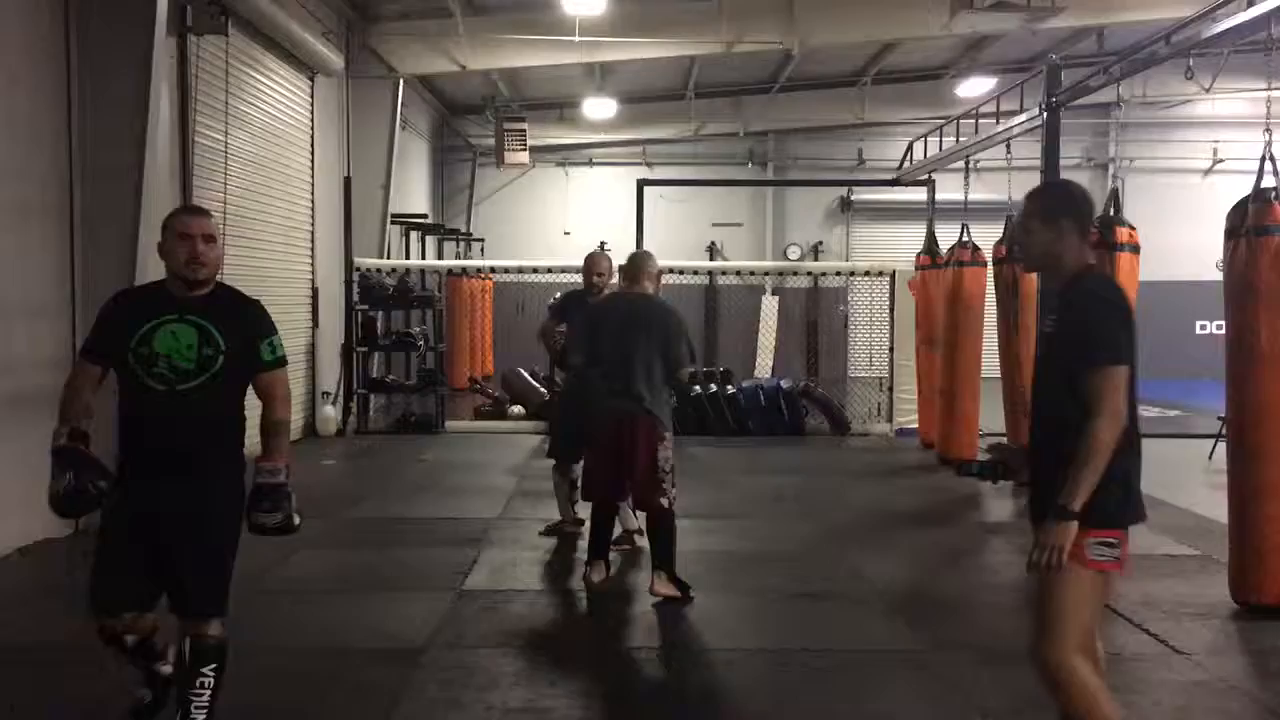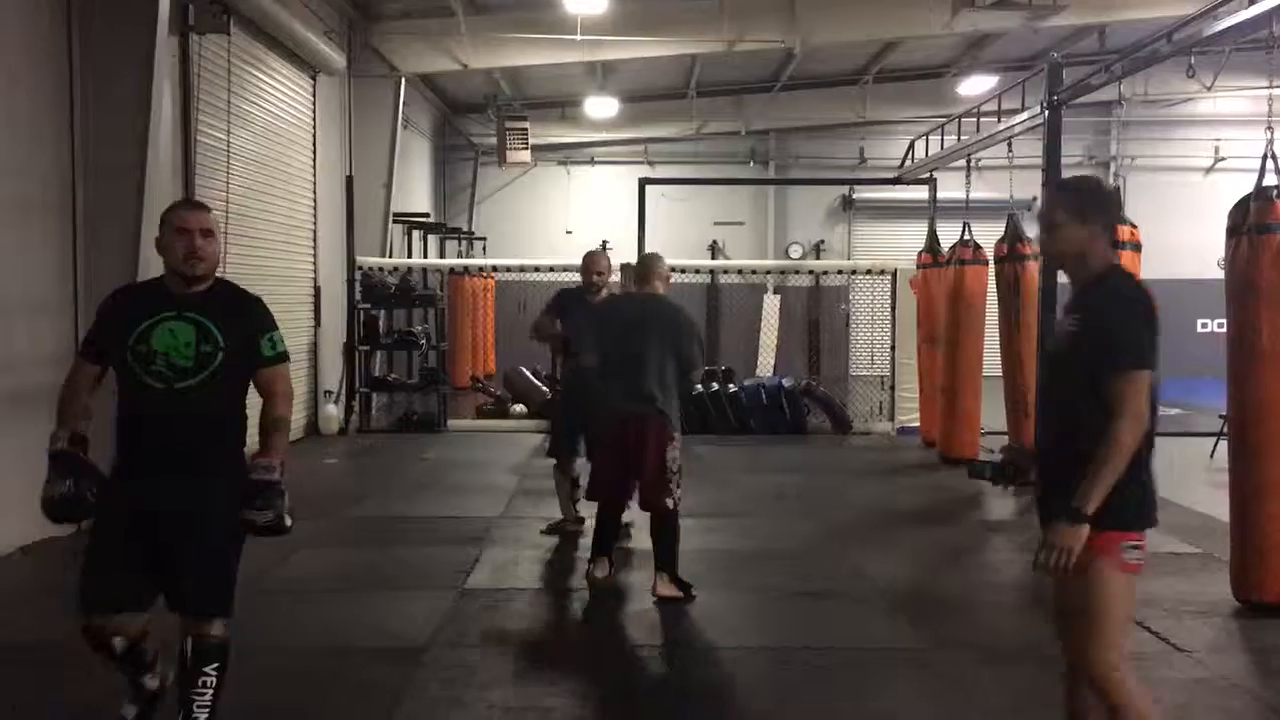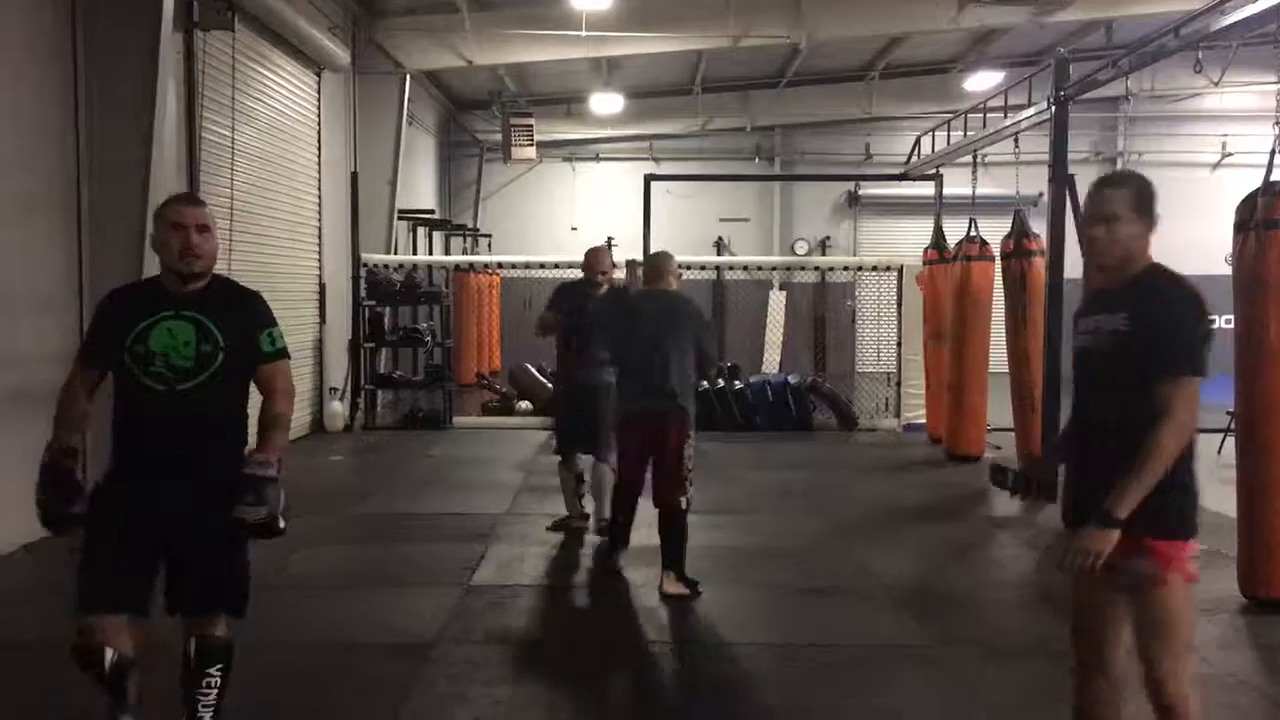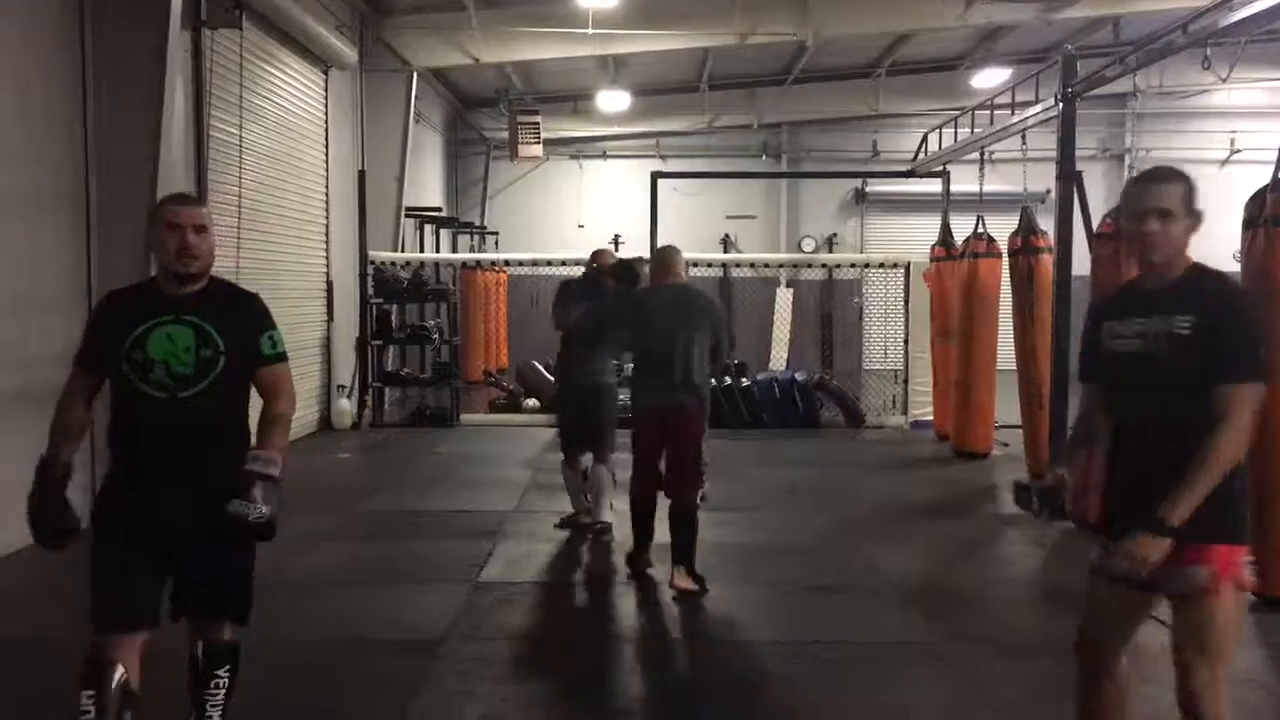
dt=0.1s
person 1, frame 1
left shoulder: (1093, 301)
right shoulder: (1073, 300)
left elbow: (1111, 415)
left wrist: (1066, 511)
right wrist: (1024, 455)
left hip: (1089, 509)
right hip: (1068, 506)
left knee: (1059, 657)
right knee: (1076, 652)
person 1, frame 2
left shoulder: (1118, 302)
right shoulder: (1086, 301)
left elbow: (1130, 419)
left wrist: (1077, 514)
right wrist: (1035, 456)
left hip: (1103, 512)
right hip: (1082, 507)
left knee: (1104, 668)
right knee: (1082, 654)
person 1, frame 3
left shoulder: (1173, 303)
right shoulder: (1092, 306)
left elbow: (1177, 422)
left wrist: (1113, 516)
right wrist: (1052, 456)
left hip: (1153, 518)
right hip: (1099, 515)
right knee: (1092, 651)
person 1, frame 4
left shoulder: (1224, 305)
right shoulder: (1107, 311)
left elbow: (1234, 428)
left wrist: (1164, 523)
left hip: (1203, 526)
right hip: (1130, 519)
right knee: (1093, 652)
person 2, frame 1
left shoulder: (245, 315)
right shoulder: (125, 308)
left elbow: (277, 398)
right elbow: (84, 381)
left wrist: (274, 474)
right wrist: (68, 444)
left hip: (210, 487)
right hip: (135, 484)
left knee: (202, 616)
right knee: (115, 613)
right ankle: (158, 664)
person 2, frame 2
left shoulder: (245, 311)
right shoulder: (124, 305)
left elbow: (278, 394)
right elbow: (82, 381)
left wrist: (269, 469)
right wrist: (65, 447)
left hip: (211, 486)
right hip: (133, 483)
left knee: (205, 616)
right knee: (105, 617)
right ankle: (146, 677)
person 2, frame 3
left shoulder: (244, 307)
right shoulder: (120, 306)
left elbow: (279, 391)
right elbow: (81, 385)
left wrist: (263, 472)
right wrist: (62, 454)
left hip: (213, 489)
right hip: (131, 485)
left knee: (208, 620)
right knee: (99, 631)
person 2, frame 4
left shoulder: (242, 310)
right shoulder: (116, 310)
left elbow: (279, 394)
right elbow: (79, 395)
left wrist: (263, 471)
right wrist: (53, 474)
left hip: (215, 495)
right hip: (131, 496)
left knee: (214, 625)
right knee: (118, 641)
person 3, frame 1
left shoulder: (598, 310)
right shoulder: (664, 314)
left elbow: (579, 357)
right elbow: (682, 371)
left hip: (605, 412)
right hip: (647, 414)
left knee: (604, 494)
right knee: (659, 498)
left ankle: (596, 564)
right ankle: (663, 575)
person 3, frame 2
left shoulder: (609, 309)
right shoulder: (676, 315)
left elbow: (593, 358)
right elbow: (693, 373)
left hip: (614, 412)
right hip: (657, 414)
left knee: (611, 492)
right knee: (664, 499)
left ankle: (600, 560)
right ankle: (665, 576)
person 3, frame 3
left shoulder: (626, 308)
right shoulder: (691, 312)
left elbow: (610, 355)
right elbow: (707, 366)
left hip: (632, 409)
right hip: (674, 411)
left knee: (627, 483)
right knee: (673, 496)
left ankle: (614, 548)
right ankle: (672, 574)
person 3, frame 4
left shoulder: (639, 301)
right shoulder: (704, 304)
left elbow: (628, 347)
right elbow: (718, 356)
left hip: (647, 402)
right hip: (689, 403)
left knee: (644, 479)
right knee: (686, 491)
left ankle: (641, 549)
right ankle: (682, 568)
person 4, frame 1
right shoulder: (570, 301)
right elbow: (546, 331)
right wrist: (555, 347)
right hip: (573, 390)
right knee: (563, 460)
left ankle: (629, 527)
right ankle: (569, 519)
person 4, frame 2
right shoulder: (565, 298)
right elbow: (538, 328)
right wrist: (556, 338)
right hip: (571, 387)
right knee: (564, 457)
right ankle: (570, 517)
person 4, frame 3
right shoulder: (566, 292)
right elbow: (542, 327)
right wrist: (567, 321)
left hip: (599, 383)
right hip: (568, 382)
left knee: (601, 452)
right knee: (568, 454)
left ankle: (603, 516)
right ankle: (575, 513)
person 4, frame 4
right shoulder: (570, 289)
right elbow: (560, 322)
right wrist: (586, 296)
left hip: (601, 383)
right hip: (569, 380)
left knee: (602, 454)
right knee: (571, 452)
left ankle: (602, 518)
right ankle: (582, 510)
